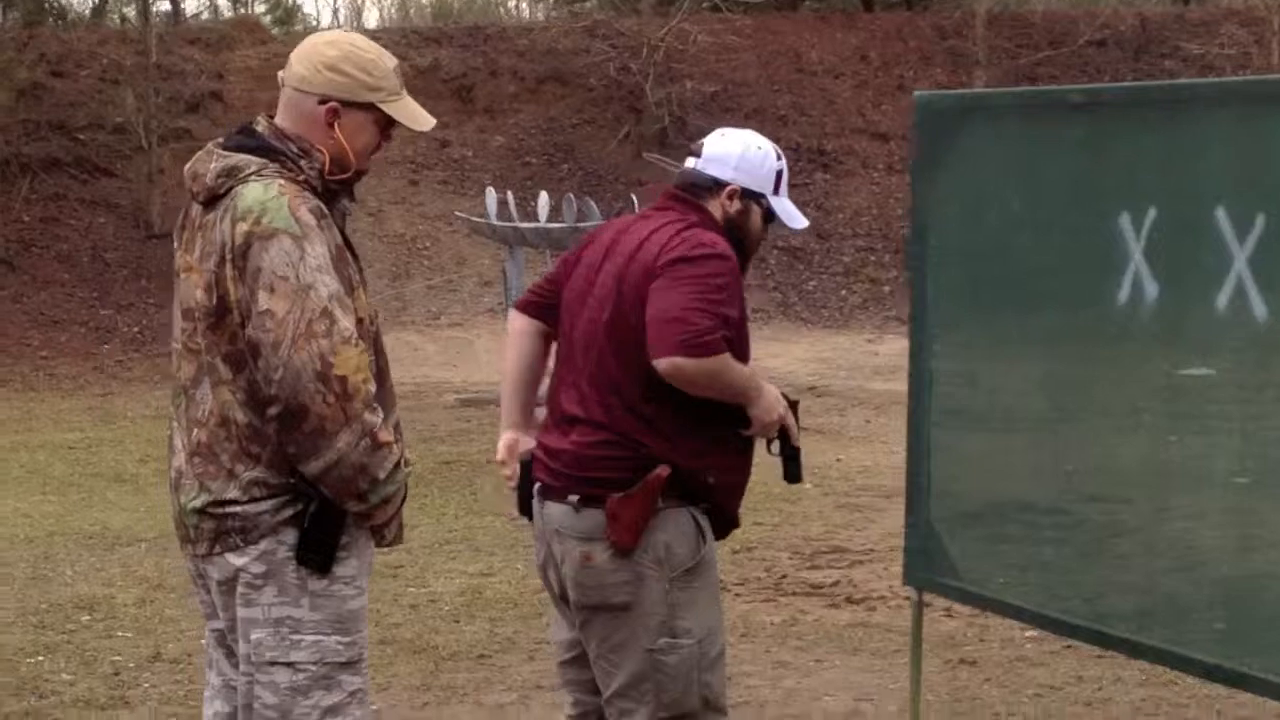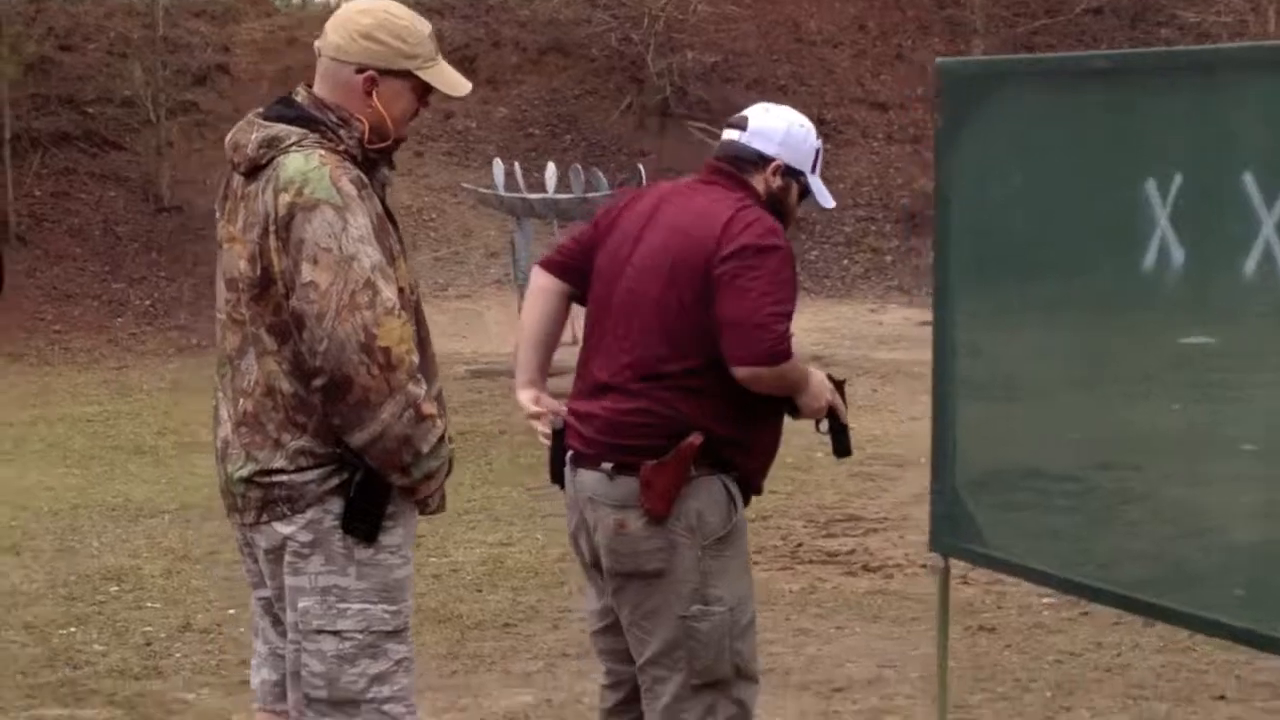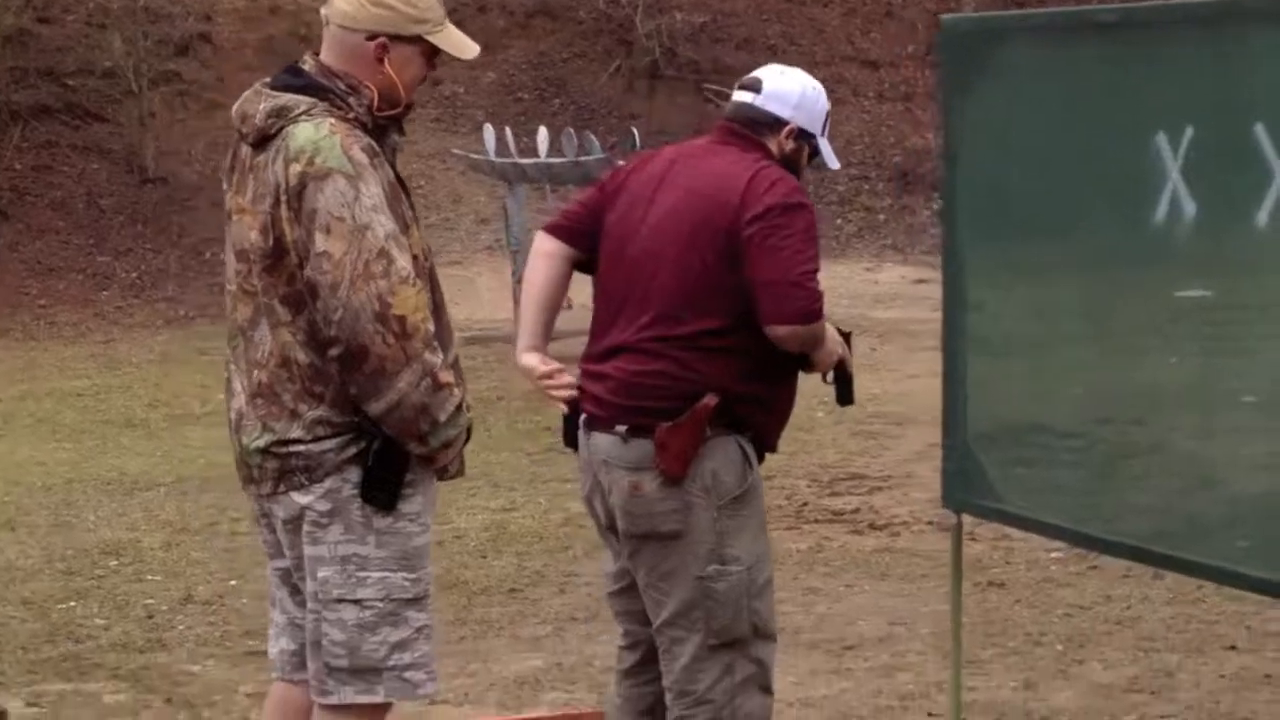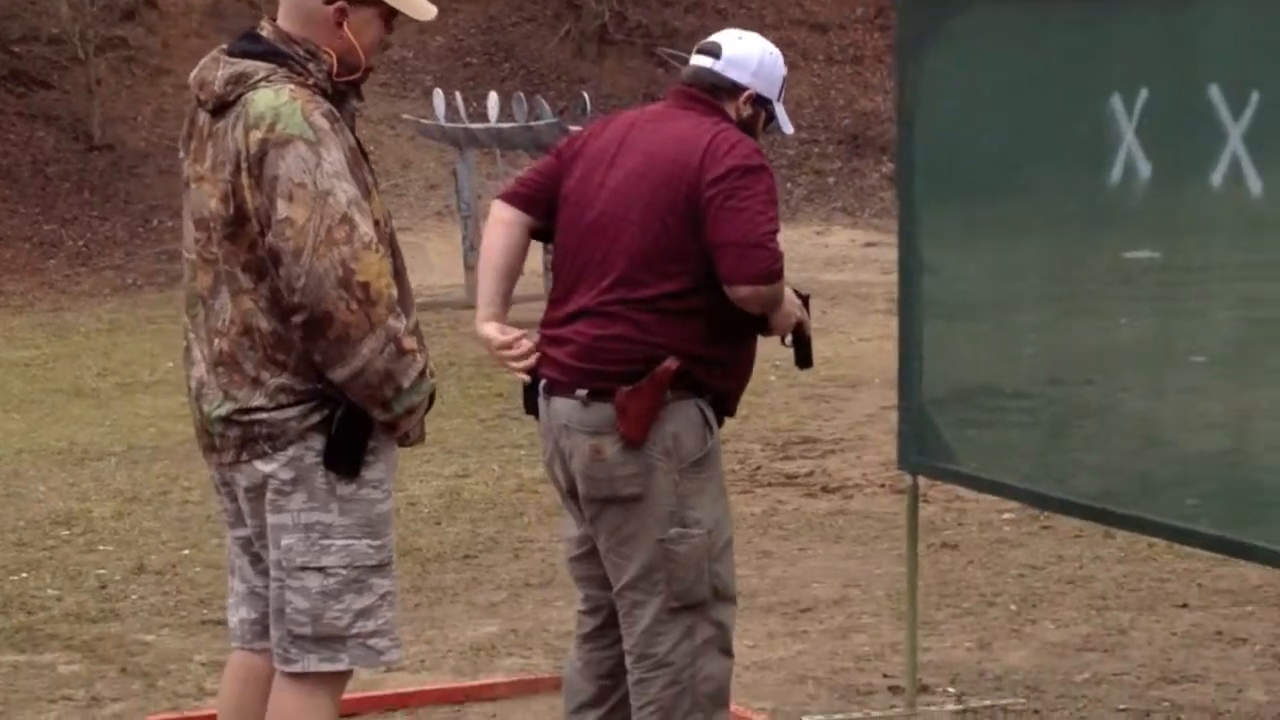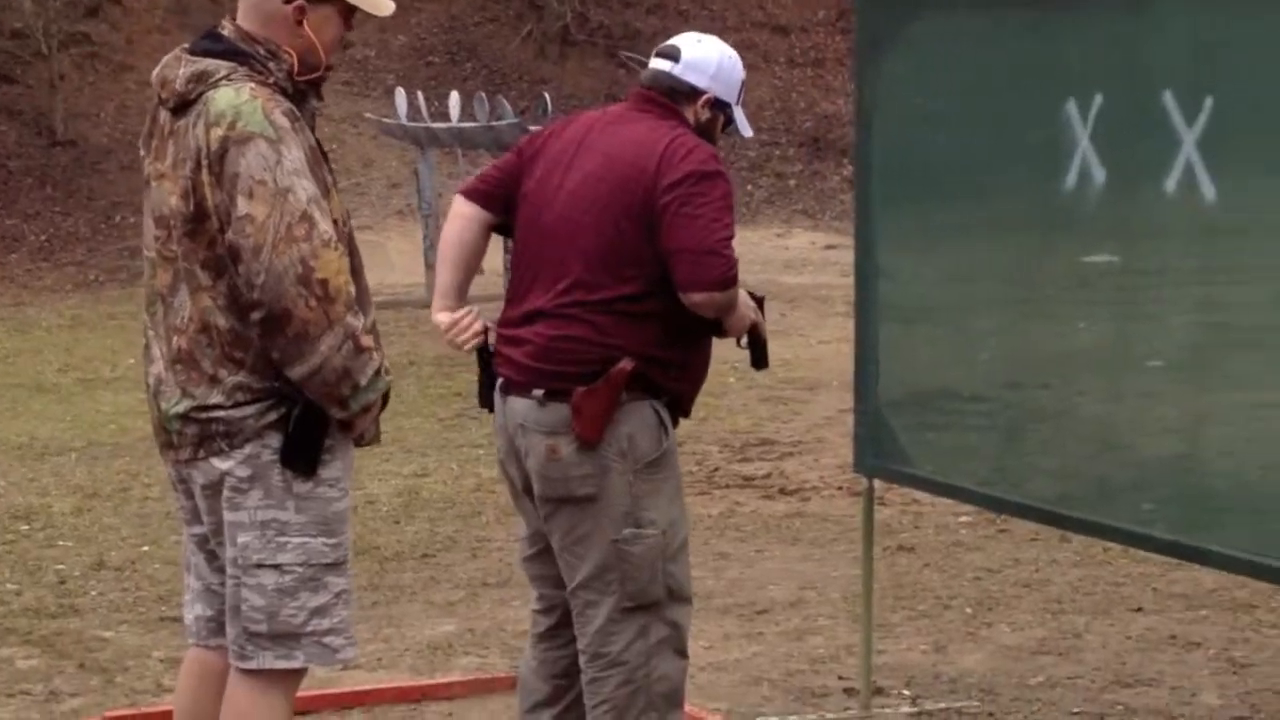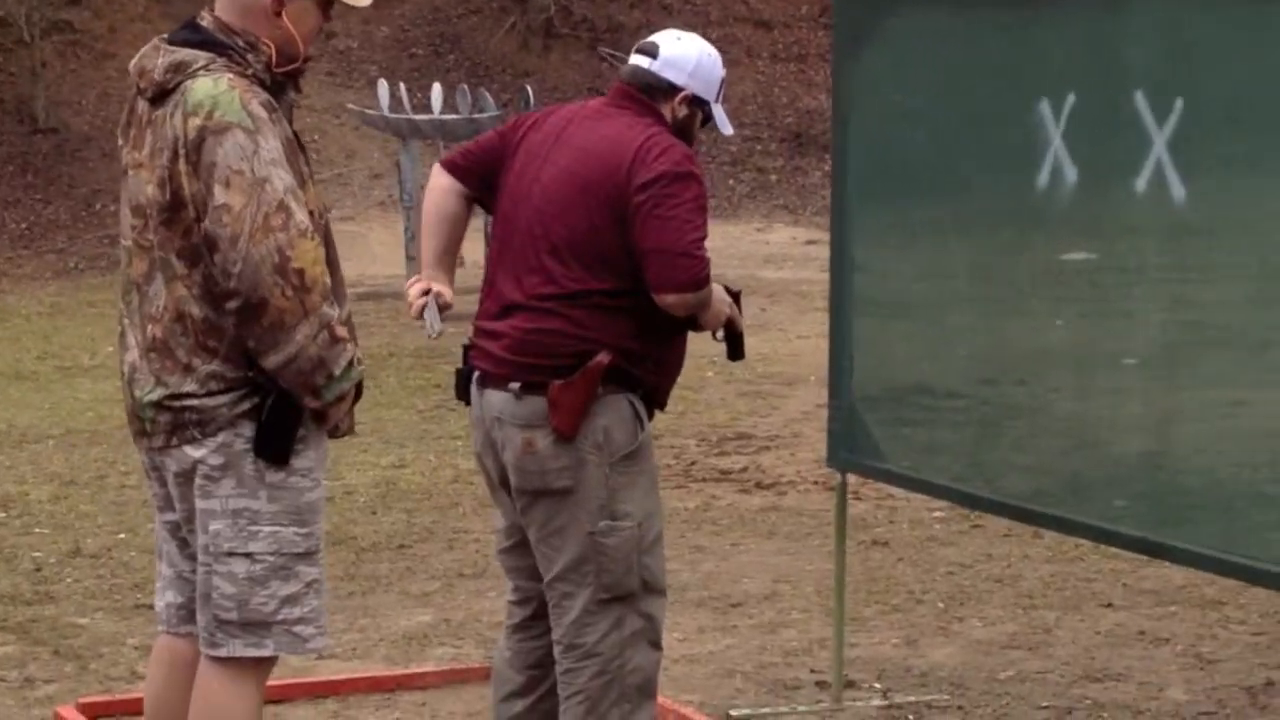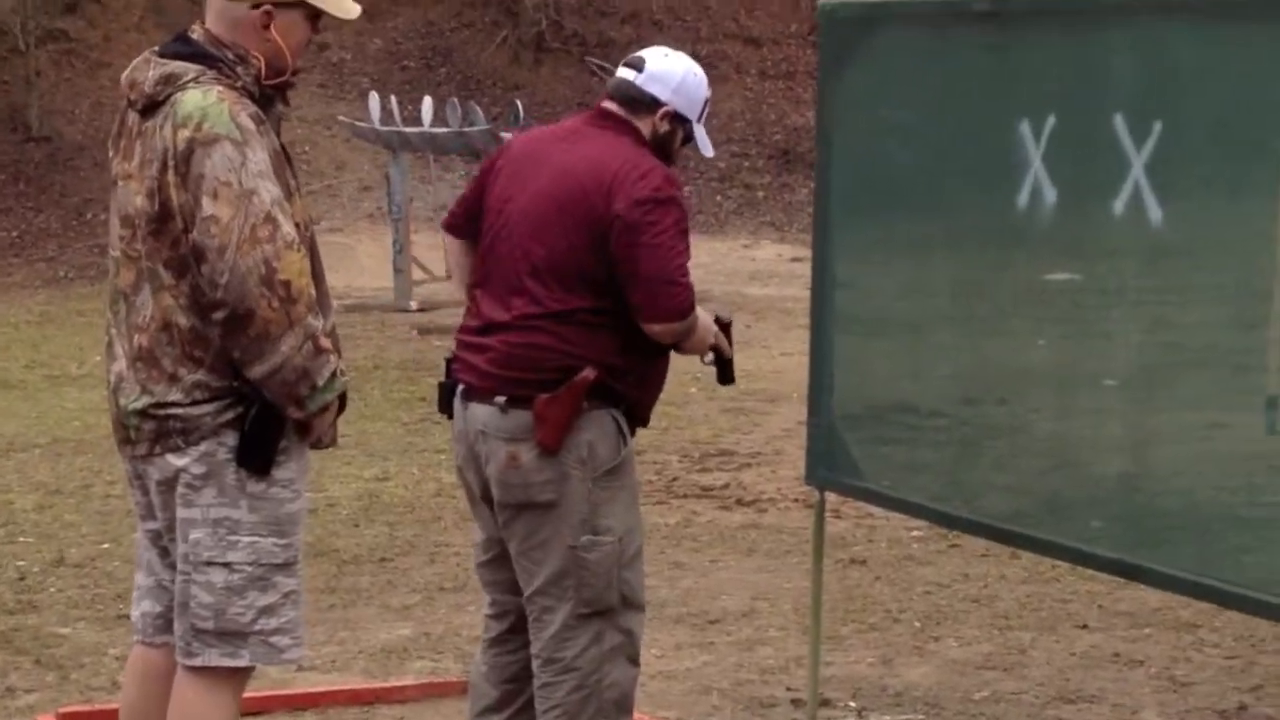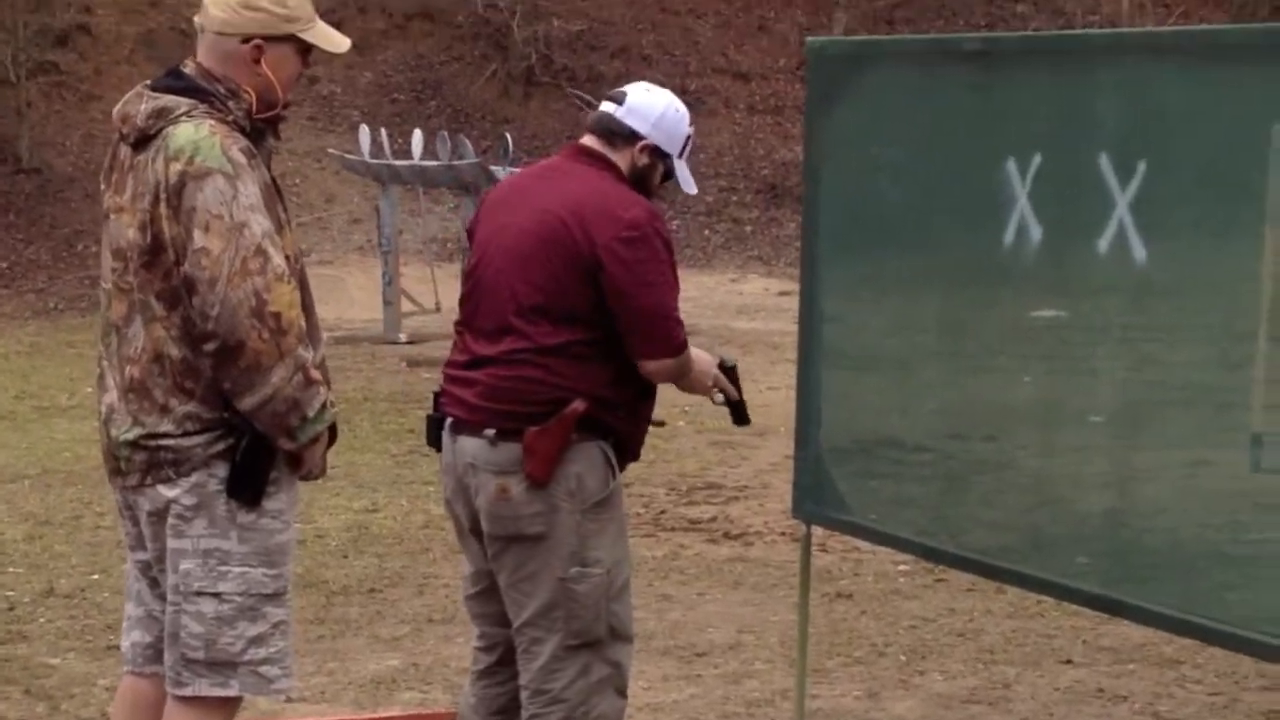
dt=0.2s
person 1, frame 1
left shoulder: (226, 196)
right shoulder: (280, 212)
right elbow: (316, 384)
right wrist: (382, 493)
left hip: (227, 508)
right hip: (287, 526)
person 1, frame 2
left shoulder: (265, 166)
right shoulder: (321, 183)
right elbow: (359, 355)
right wrist: (425, 464)
left hip: (272, 473)
right hip: (332, 492)
person 1, frame 3
left shoulder: (272, 135)
right shoulder: (331, 152)
right elbow: (375, 322)
right wrist: (443, 429)
left hip: (285, 442)
right hip: (350, 459)
person 1, frame 4
left shoulder: (228, 101)
right shoulder: (292, 119)
right elbow: (338, 288)
right wrist: (404, 395)
left hip: (243, 407)
right hip: (311, 425)
left knee: (263, 636)
right knee: (315, 655)
person 1, frame 5
left shoulder: (188, 100)
right shoulder: (252, 117)
right elbow: (296, 285)
right wrist: (360, 391)
left hip: (201, 405)
right hip: (269, 423)
left knee: (217, 634)
right knee: (269, 653)
person 1, frame 6
left shoulder: (164, 90)
right shoulder: (229, 107)
right elbow: (271, 273)
right wrist: (334, 382)
left hip: (176, 394)
right hip: (242, 412)
left knee: (187, 622)
right knee: (240, 640)
person 1, frame 7
left shoulder: (155, 103)
right shoulder: (219, 119)
right elbow: (257, 285)
right wrist: (317, 393)
left hip: (161, 402)
right hip: (227, 421)
left knee: (164, 631)
right knee: (218, 650)
person 1, frame 8
left shoulder: (144, 138)
right shoulder: (210, 152)
right elbow: (247, 317)
right wrist: (306, 425)
left hip: (151, 438)
right hip: (216, 454)
left knee: (153, 661)
person 2, frame 1
left shoulder: (614, 235)
right shoulder: (699, 249)
left elbow: (530, 314)
right elbow: (680, 355)
left wrist: (517, 425)
right wrist: (753, 390)
left hip: (567, 510)
right hip: (636, 528)
person 2, frame 2
left shoulder: (640, 206)
right shoulder: (750, 230)
left elbow: (552, 274)
right elbow: (757, 361)
left wrist: (530, 381)
right wrist: (804, 383)
left hip: (597, 476)
right hip: (668, 496)
person 2, frame 3
left shoulder: (646, 169)
right shoulder: (771, 191)
left elbow: (556, 241)
right elbow: (790, 321)
left wrist: (531, 346)
right wrist: (822, 342)
left hip: (610, 440)
right hip: (684, 456)
left knee: (649, 645)
right knee: (719, 654)
person 2, frame 4
left shoulder: (601, 135)
right shoulder: (730, 155)
left elbow: (513, 207)
right elbow: (751, 282)
left wrist: (491, 315)
right wrist: (782, 306)
left hip: (569, 406)
right hip: (645, 423)
left knee: (608, 612)
right knee: (679, 619)
person 2, frame 5
left shoulder: (562, 136)
right shoulder: (686, 158)
left elbow: (474, 203)
right elbow: (705, 288)
left wrist: (447, 303)
right wrist: (736, 309)
left hip: (524, 404)
right hip: (600, 422)
left knee: (563, 610)
right knee: (634, 618)
person 2, frame 6
left shoulder: (543, 127)
right shoulder: (661, 157)
left elbow: (452, 173)
right elbow: (676, 289)
left wrist: (437, 268)
right wrist: (712, 302)
left hip: (501, 395)
right hip: (576, 413)
left knee: (537, 602)
right knee: (608, 609)
person 2, frame 7
left shoulder: (525, 148)
right shoulder: (640, 180)
left elbow: (460, 229)
right elbow: (664, 318)
right wrist: (700, 331)
left hip: (482, 408)
right hip: (560, 429)
left knee: (514, 615)
right knee: (587, 624)
person 2, frame 8
left shoulder: (508, 192)
right shoulder: (624, 215)
right elbow: (660, 356)
right wrist: (696, 370)
left hip: (469, 442)
right hip: (547, 460)
left knee: (502, 647)
right knee: (573, 656)
